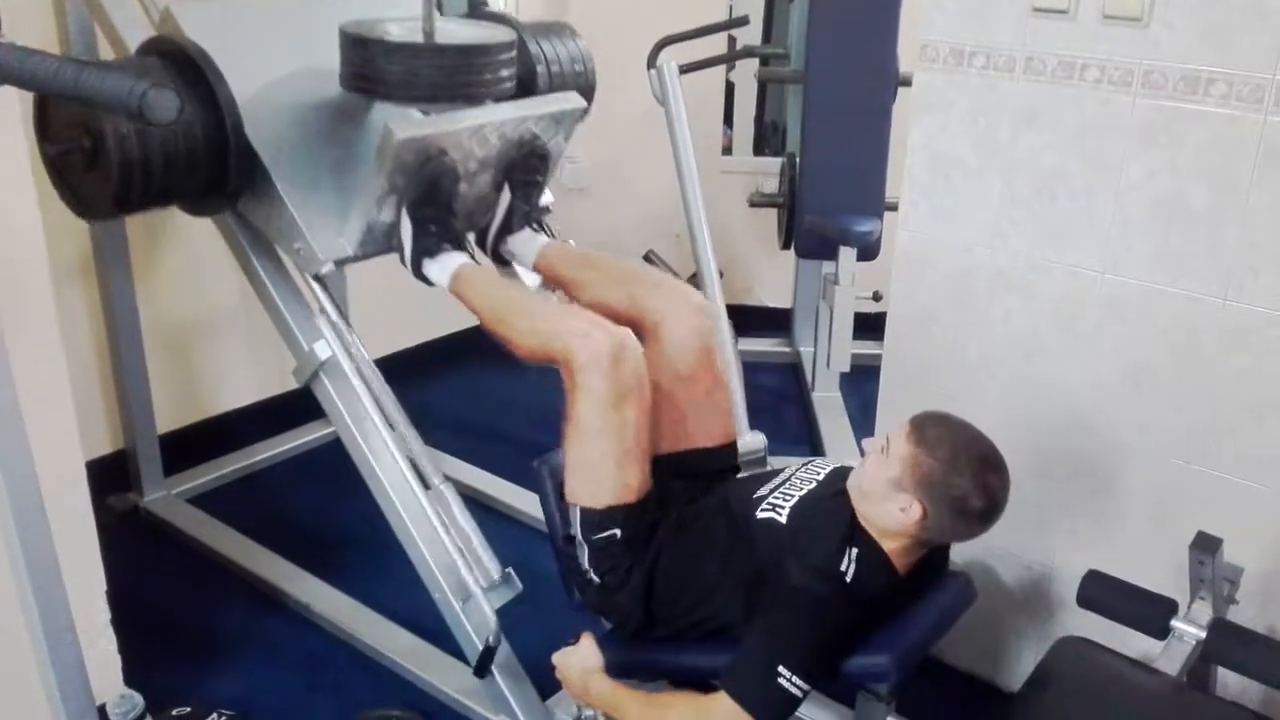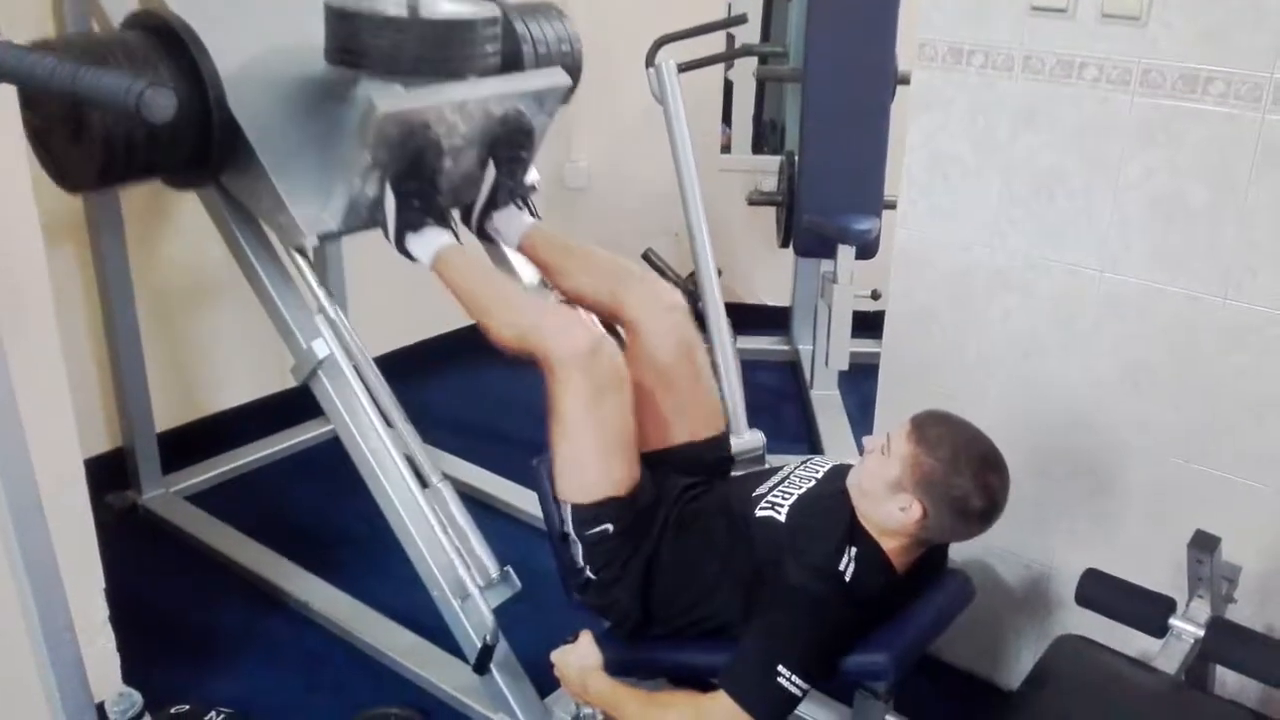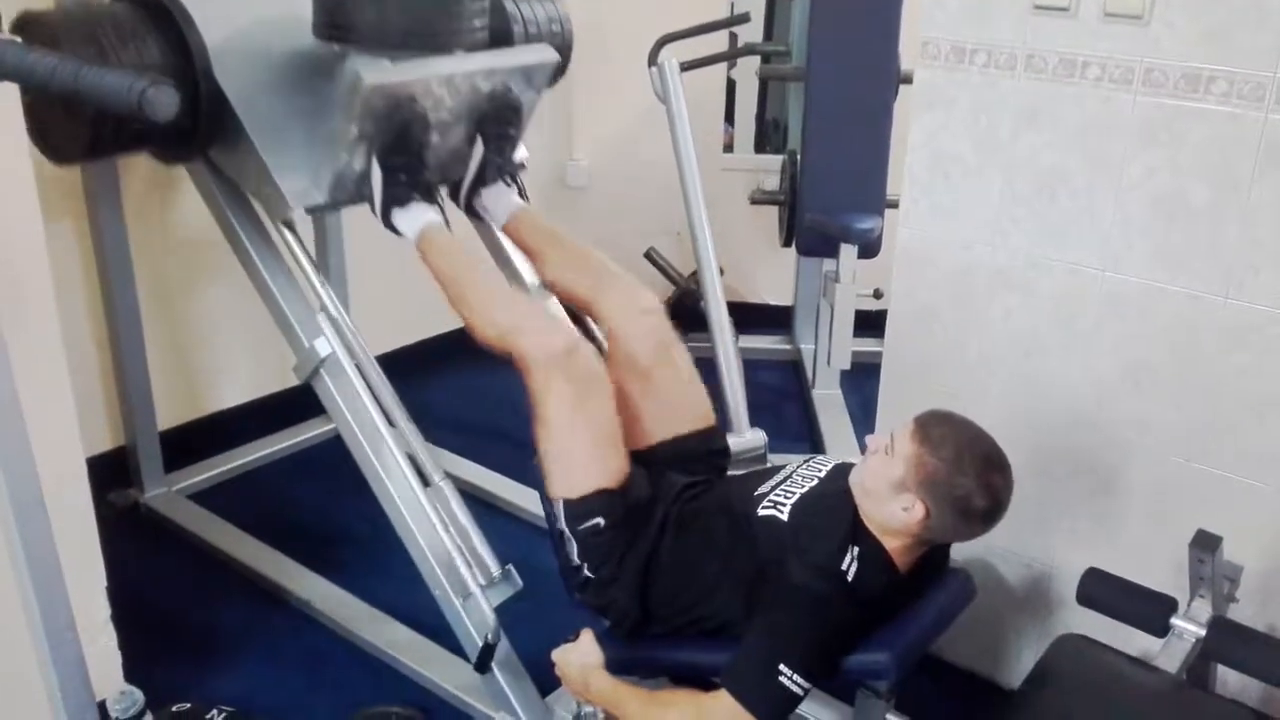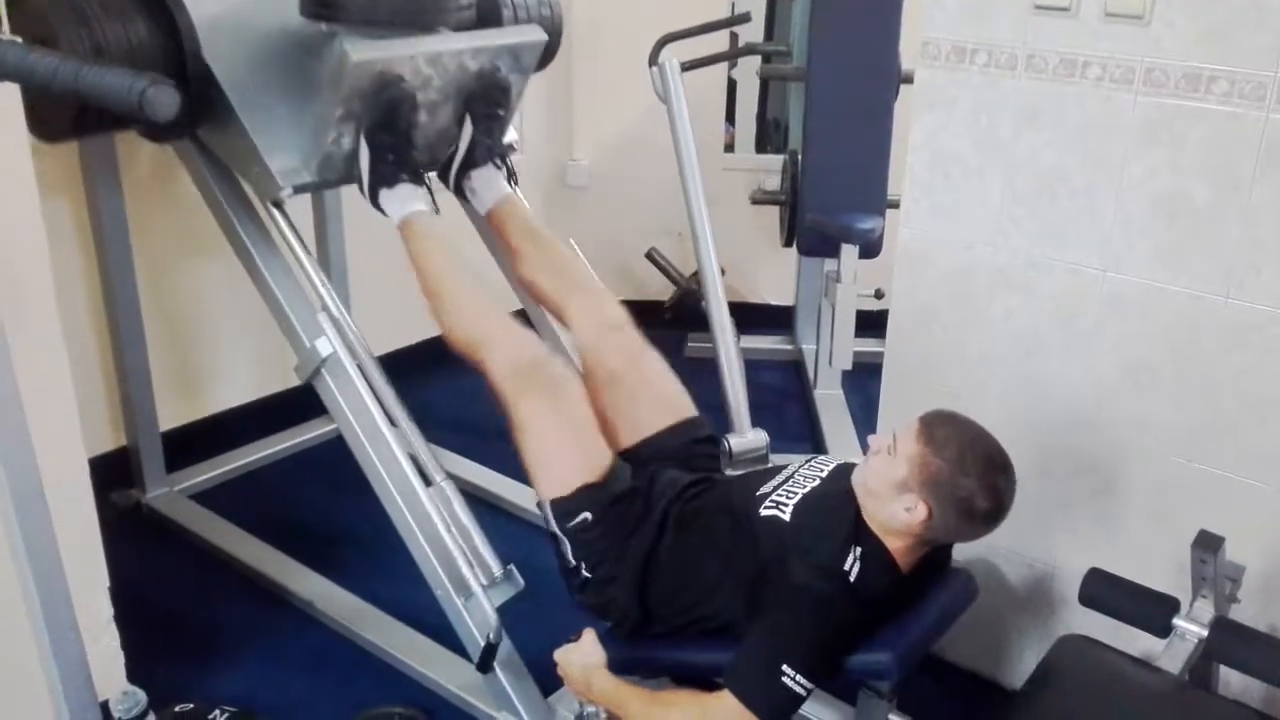
dt=0.1s
person 1, frame 1
left shoulder: (822, 597)
right shoulder: (911, 541)
left hip: (629, 569)
right hip: (701, 504)
left knee: (600, 347)
right knee: (678, 313)
left ankle: (448, 264)
right ankle: (524, 241)
person 1, frame 2
left shoulder: (821, 593)
right shoulder: (908, 531)
left hip: (629, 566)
right hip: (697, 502)
left knee: (579, 350)
right knee: (658, 309)
left ankle: (432, 240)
right ankle: (507, 218)
person 1, frame 3
left shoulder: (822, 593)
right shoulder: (907, 528)
left hip: (625, 561)
right hip: (696, 497)
left knee: (553, 347)
right knee: (632, 311)
left ankle: (419, 218)
right ankle: (496, 197)
person 1, frame 4
left shoulder: (827, 592)
right shoulder: (909, 522)
left hip: (630, 559)
right hip: (695, 497)
left knee: (527, 360)
right knee: (599, 319)
left ankle: (407, 200)
right ankle: (486, 181)
